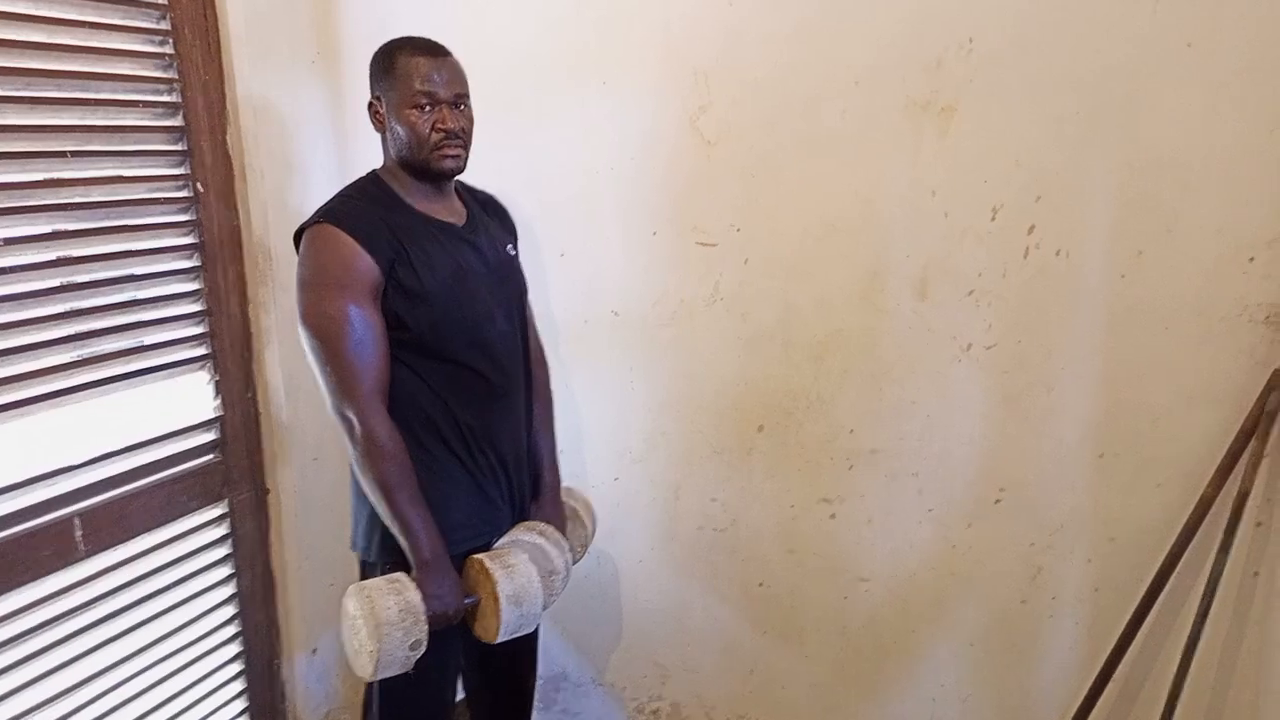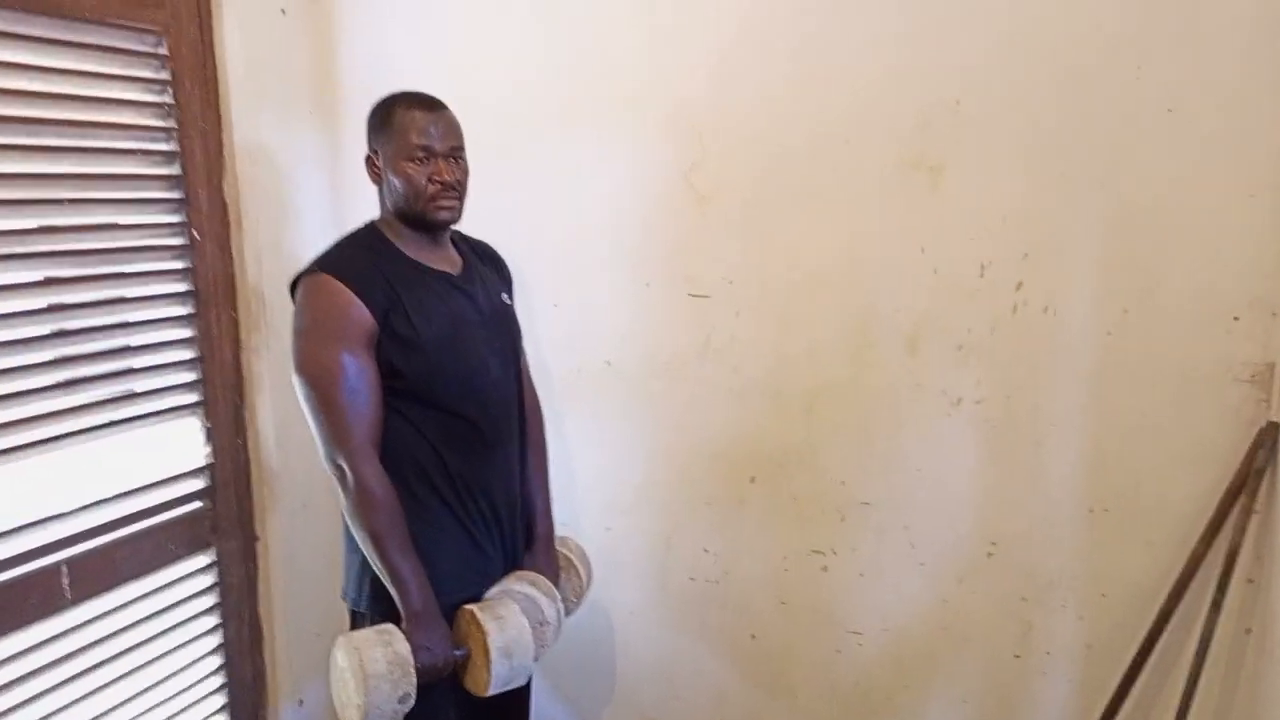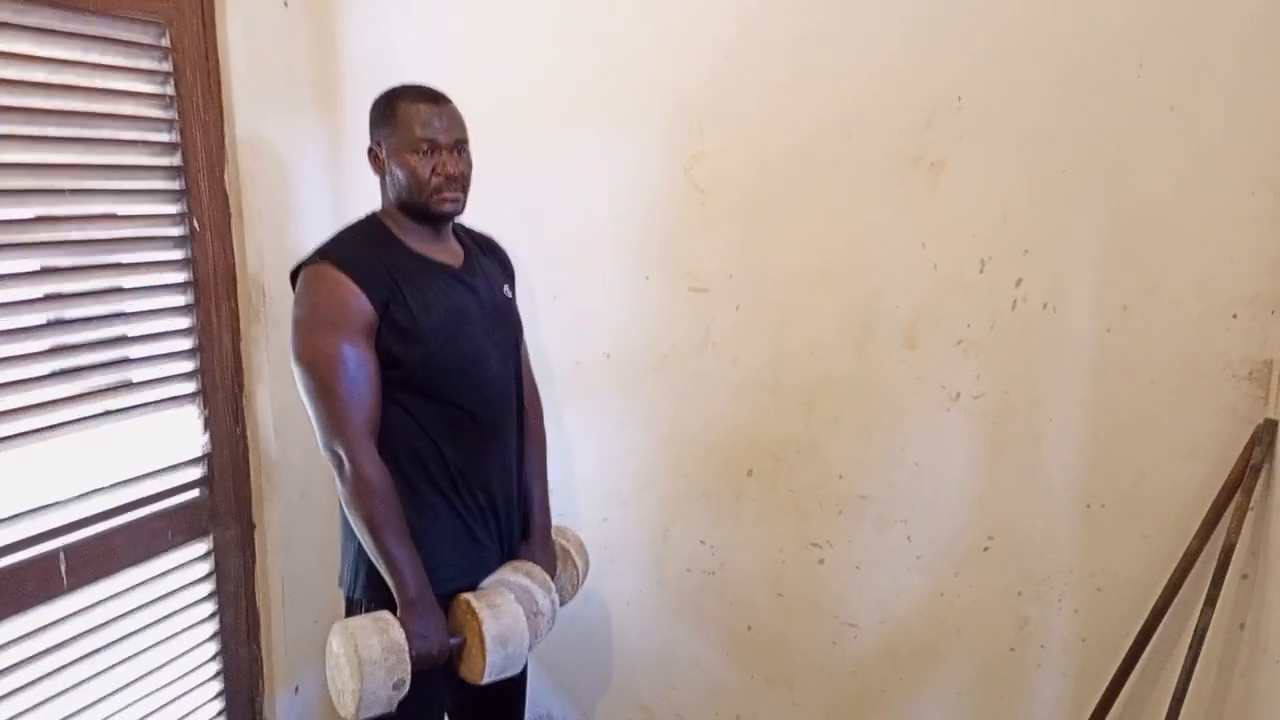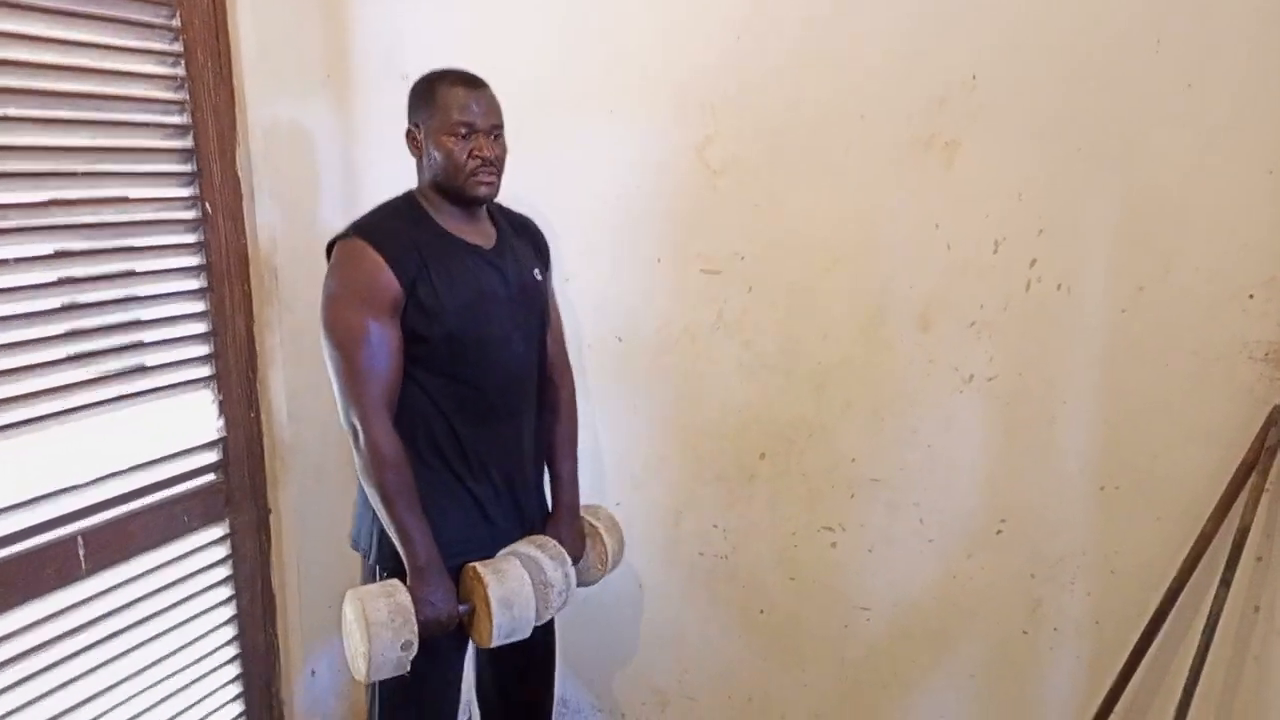
dt=0.4s
person 1, frame 1
left shoulder: (492, 215)
right shoulder: (344, 239)
right elbow: (362, 416)
left wrist: (549, 489)
right wrist: (427, 557)
left hip: (512, 515)
right hip: (417, 533)
person 1, frame 2
left shoulder: (488, 266)
right shoulder: (339, 290)
right elbow: (355, 464)
left wrist: (542, 540)
right wrist: (417, 608)
left hip: (505, 567)
right hip: (411, 583)
person 1, frame 3
left shoulder: (490, 258)
right shoulder: (341, 280)
right elbow: (353, 453)
left wrist: (539, 532)
right wrist: (412, 596)
left hip: (500, 551)
right hip: (406, 568)
person 1, frame 4
left shoulder: (525, 239)
right shoulder: (372, 256)
left elbow: (555, 378)
right elbow: (369, 425)
left wrist: (566, 509)
right wrist: (423, 564)
left hip: (519, 523)
right hip: (424, 535)
